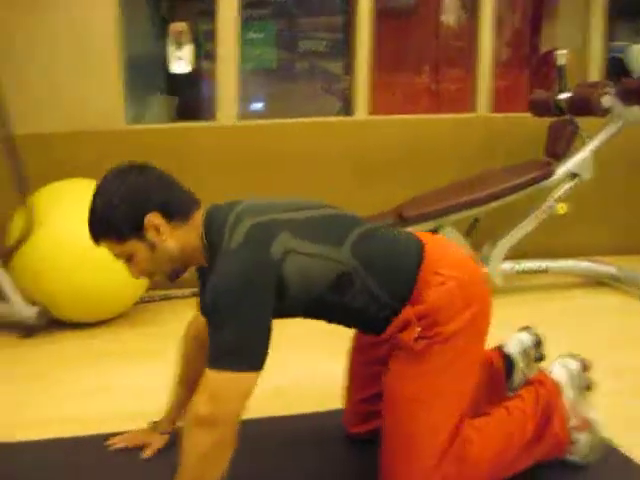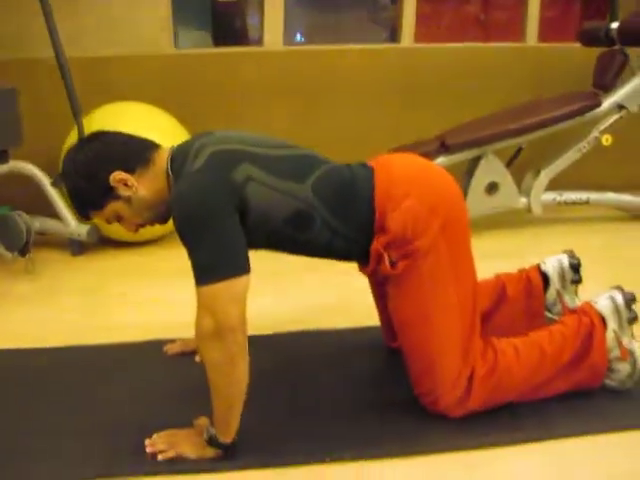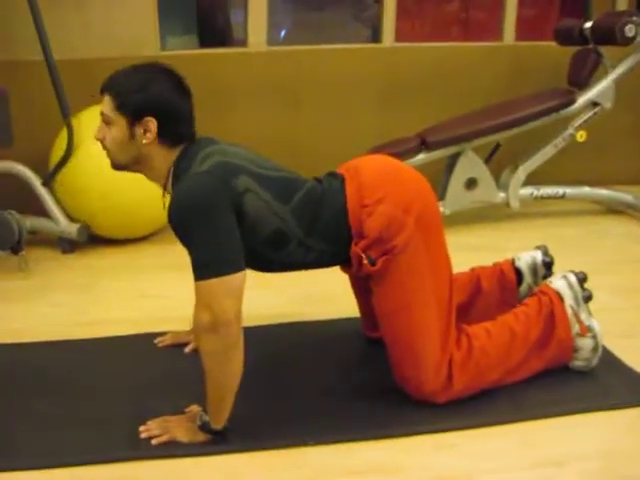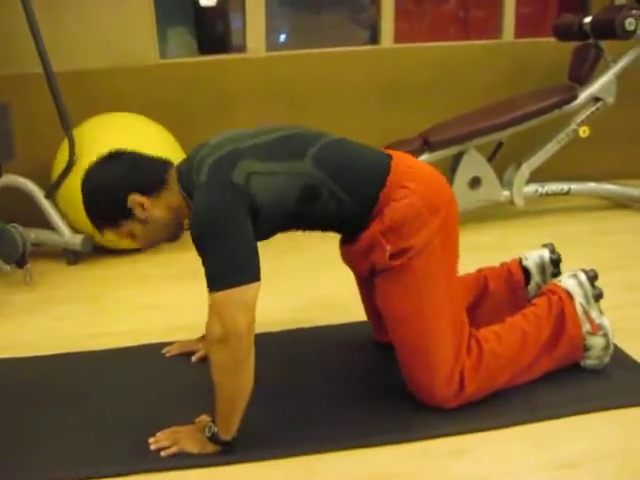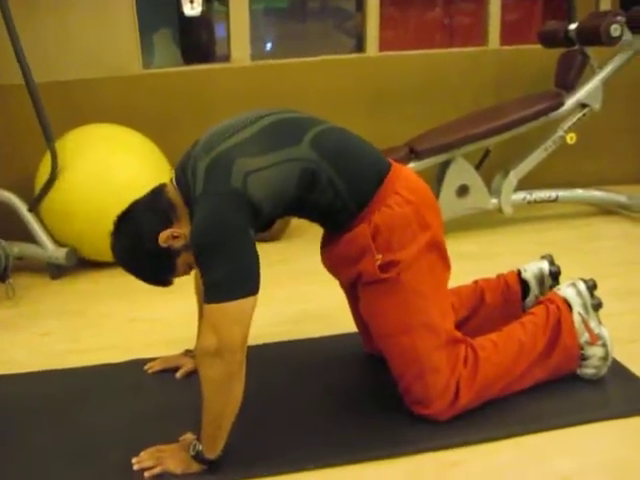
dt=1s
person 1, frame 1
left shoulder: (238, 271)
right shoulder: (223, 234)
left elbow: (215, 420)
right elbow: (202, 334)
right wrist: (171, 418)
left hip: (441, 296)
right hip: (405, 292)
right knee: (364, 422)
left ankle: (553, 404)
right ankle: (502, 368)
person 1, frame 2
left shoulder: (196, 197)
right shoulder: (198, 161)
left elbow: (225, 326)
left wrist: (218, 437)
right wrist: (213, 334)
left hip: (413, 212)
right hip: (397, 187)
left knee: (450, 387)
right knee: (407, 335)
right ankle: (543, 284)
person 1, frame 3
left shoulder: (195, 196)
right shoulder: (199, 161)
left elbow: (223, 321)
left wrist: (210, 424)
right wrist: (201, 326)
left hip: (386, 213)
right hip: (371, 188)
left knee: (430, 376)
right knee: (385, 326)
left ankle: (556, 312)
right ankle: (516, 276)
person 1, frame 4
left shoulder: (212, 207)
right shoulder: (199, 173)
left elbow: (235, 336)
left wrist: (219, 435)
right wrist: (213, 336)
left hip: (406, 210)
right hip: (388, 190)
left knee: (440, 380)
right knee: (394, 329)
left ankle: (566, 312)
right ankle: (525, 276)
person 1, frame 5
left shoulder: (217, 213)
right shoulder: (191, 179)
left elbow: (227, 348)
right elbow: (212, 276)
right wrist: (200, 351)
left hip: (390, 218)
right hip: (363, 212)
left knee: (436, 389)
right knee: (387, 340)
left ankle: (564, 320)
right ankle: (524, 287)
